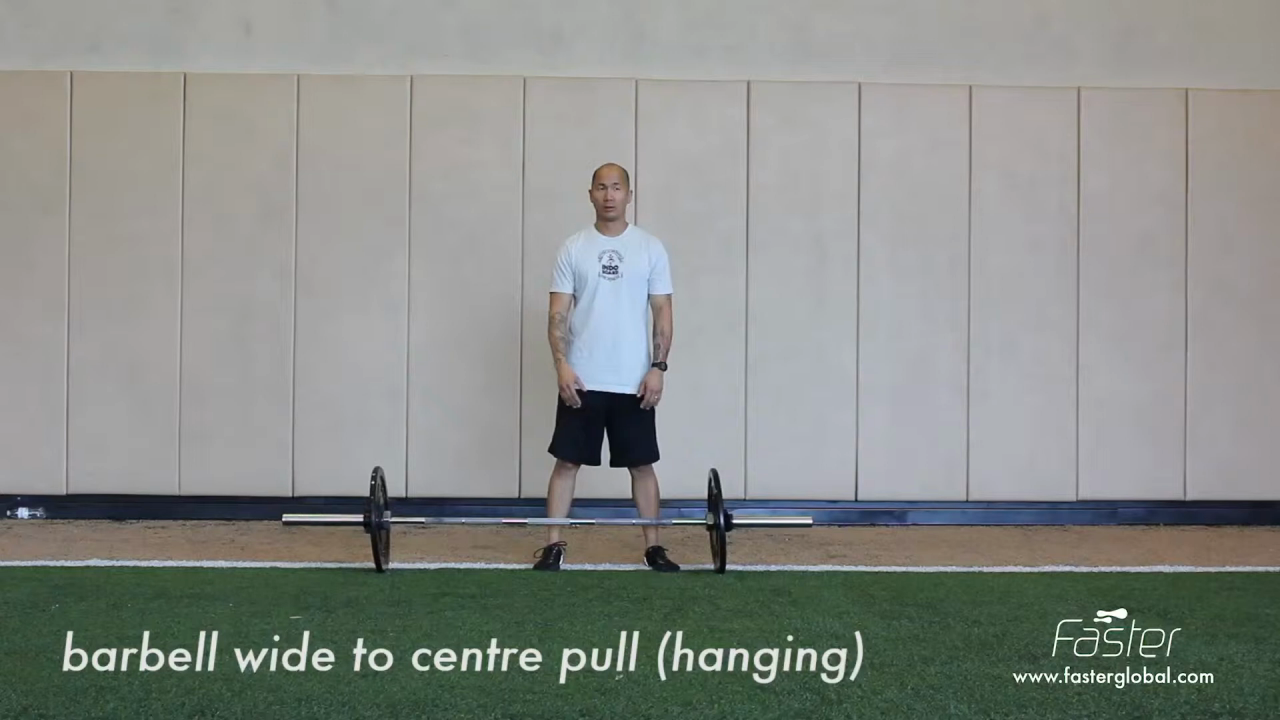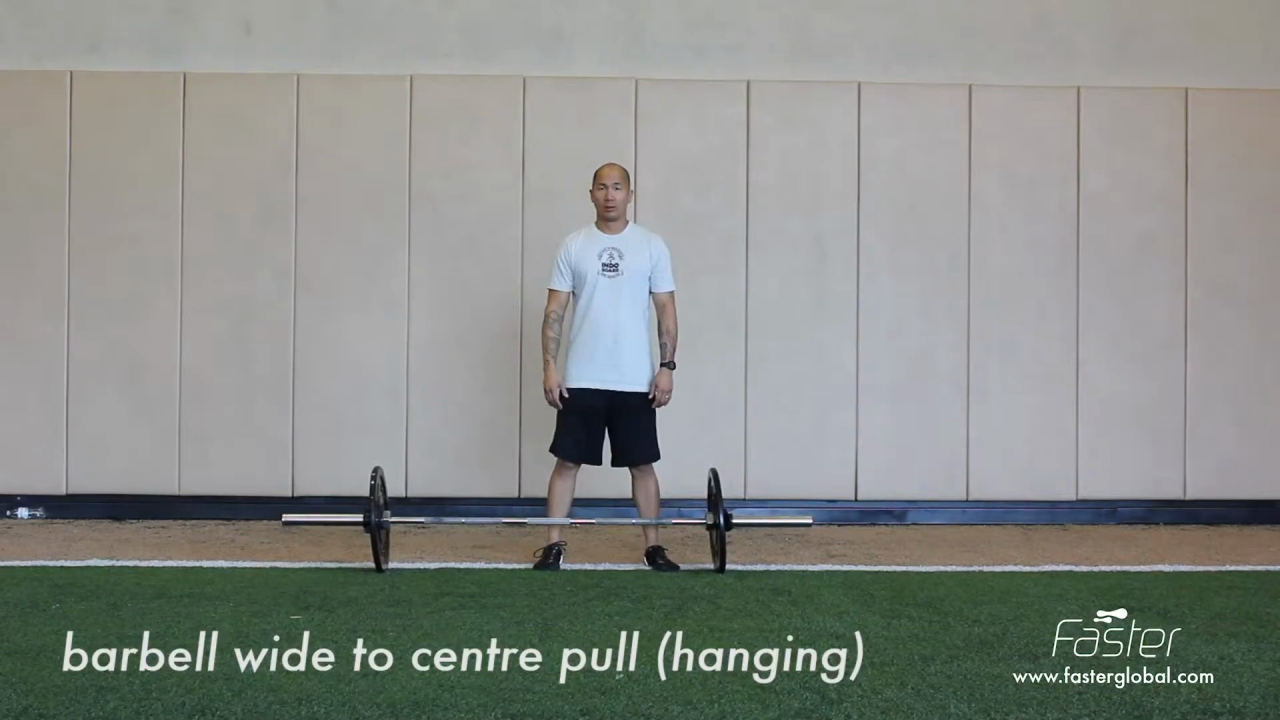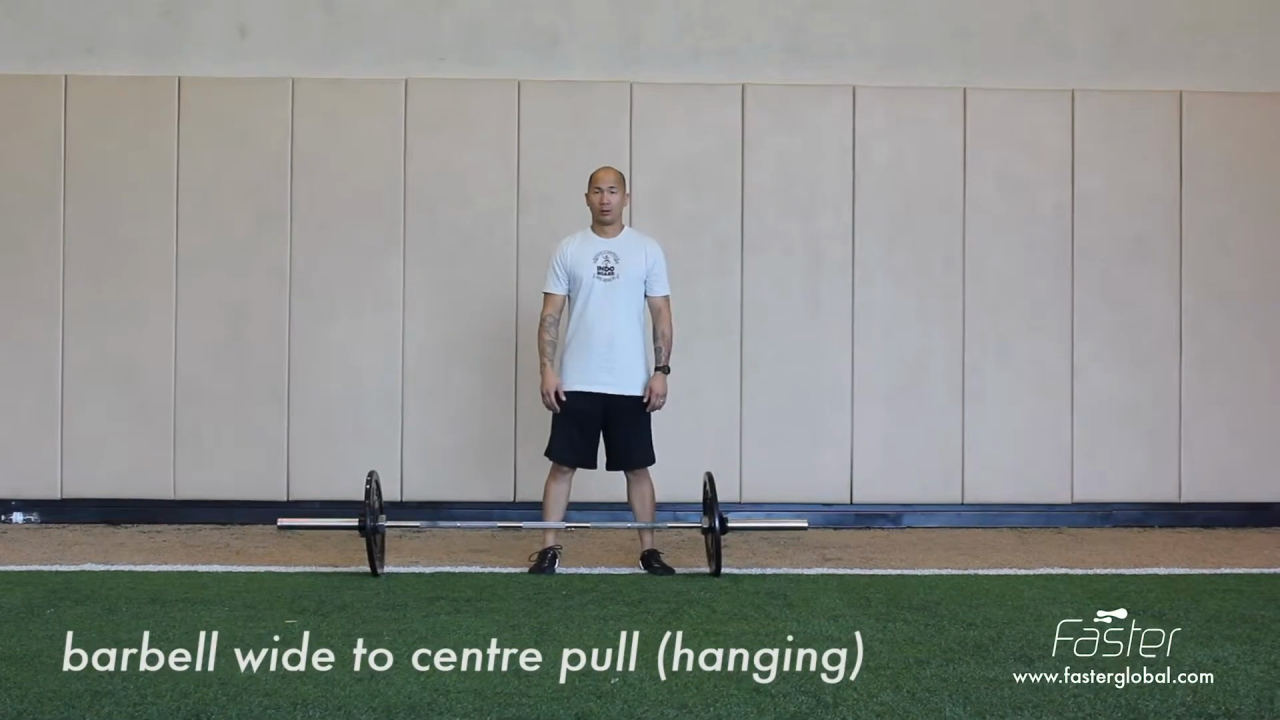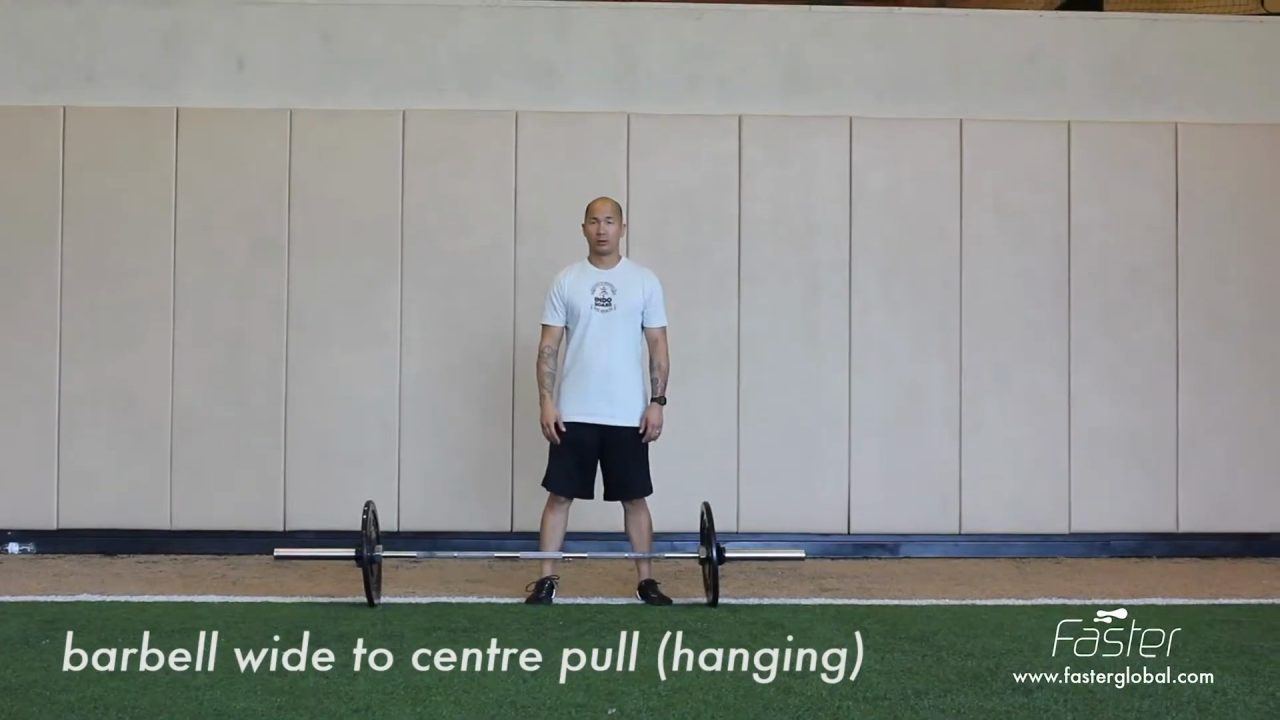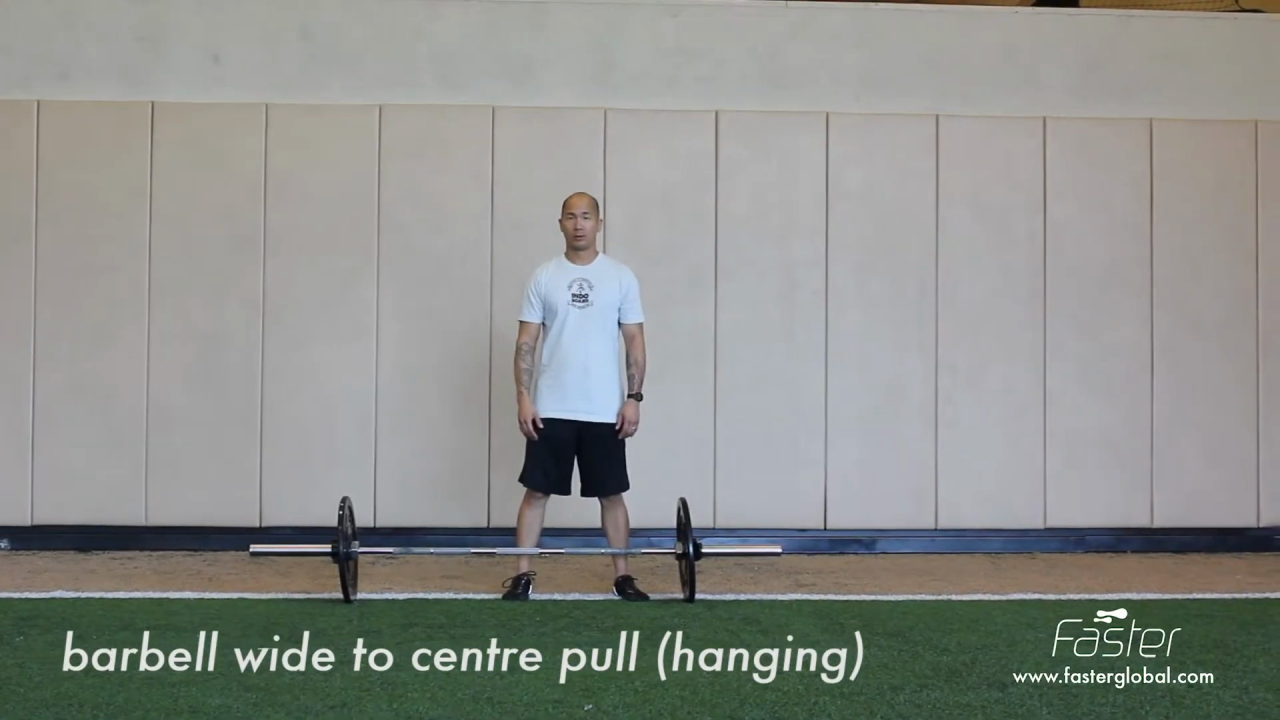
dt=0.7s
person 1, frame 1
left shoulder: (650, 247)
right shoulder: (573, 248)
left elbow: (662, 312)
right elbow: (558, 313)
left wrist: (657, 368)
right wrist: (563, 365)
left hip: (633, 381)
right hip: (583, 381)
left knee: (642, 463)
right knee: (567, 460)
left ankle: (653, 546)
right ankle: (554, 544)
person 1, frame 2
left shoulder: (652, 245)
right shoulder: (573, 245)
left elbow: (666, 310)
right elbow: (554, 310)
left wrist: (666, 367)
right wrist: (550, 365)
left hip: (635, 380)
right hip: (581, 379)
left knee: (642, 462)
right knee: (567, 460)
left ankle: (652, 545)
right ankle: (553, 544)
person 1, frame 3
left shoulder: (647, 249)
right shoulder: (568, 249)
left elbow: (661, 314)
right elbow: (550, 314)
left wrist: (661, 371)
right wrist: (547, 369)
left hip: (630, 384)
right hip: (577, 382)
left knee: (637, 466)
right knee: (562, 464)
left ankle: (648, 549)
right ankle: (549, 548)
person 1, frame 4
left shoulder: (644, 280)
right shoulder: (566, 280)
left elbow: (658, 345)
right elbow: (548, 346)
left wrist: (657, 402)
right wrist: (546, 401)
left hip: (628, 414)
right hip: (574, 413)
left knee: (634, 496)
right knee: (560, 494)
left ankle: (645, 579)
right ankle: (546, 578)
person 1, frame 5
left shoulder: (620, 276)
right shoulder: (543, 276)
left elbow: (634, 341)
right elbow: (526, 342)
left wrist: (633, 398)
right wrist: (523, 398)
left hip: (604, 411)
right hip: (551, 409)
left knee: (611, 494)
right knee: (536, 491)
left ankle: (622, 575)
right ankle: (523, 575)
